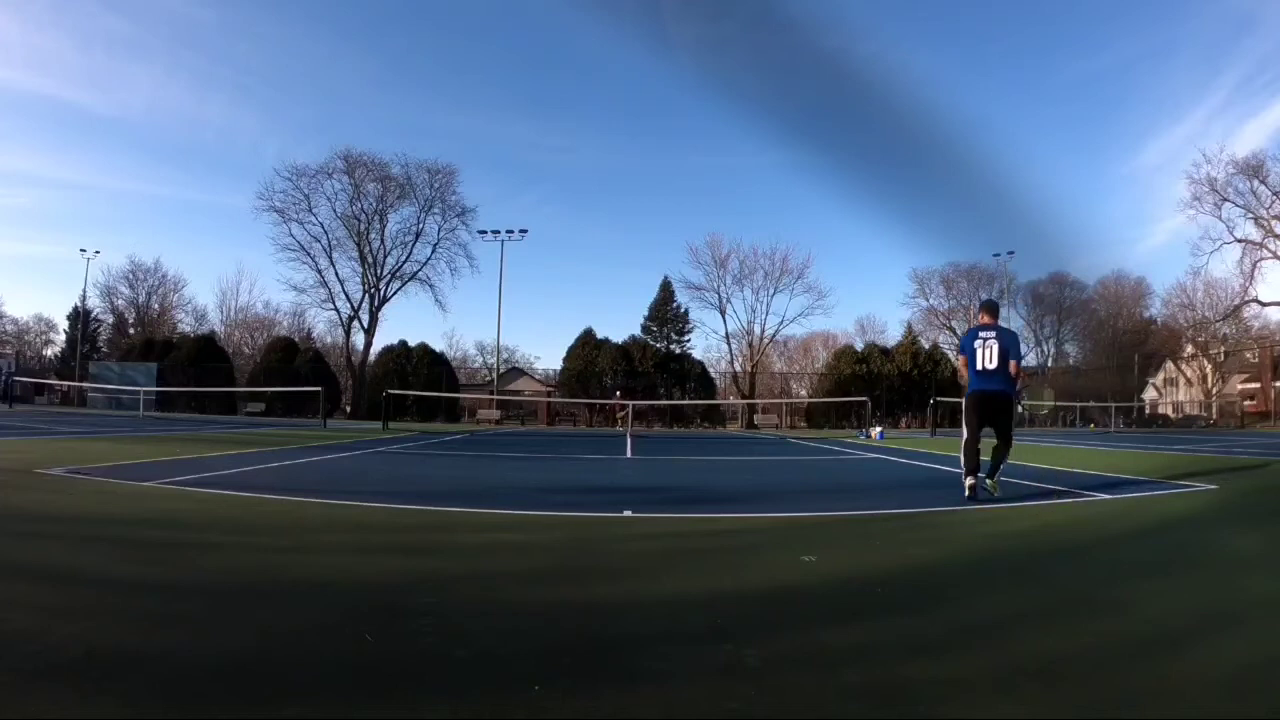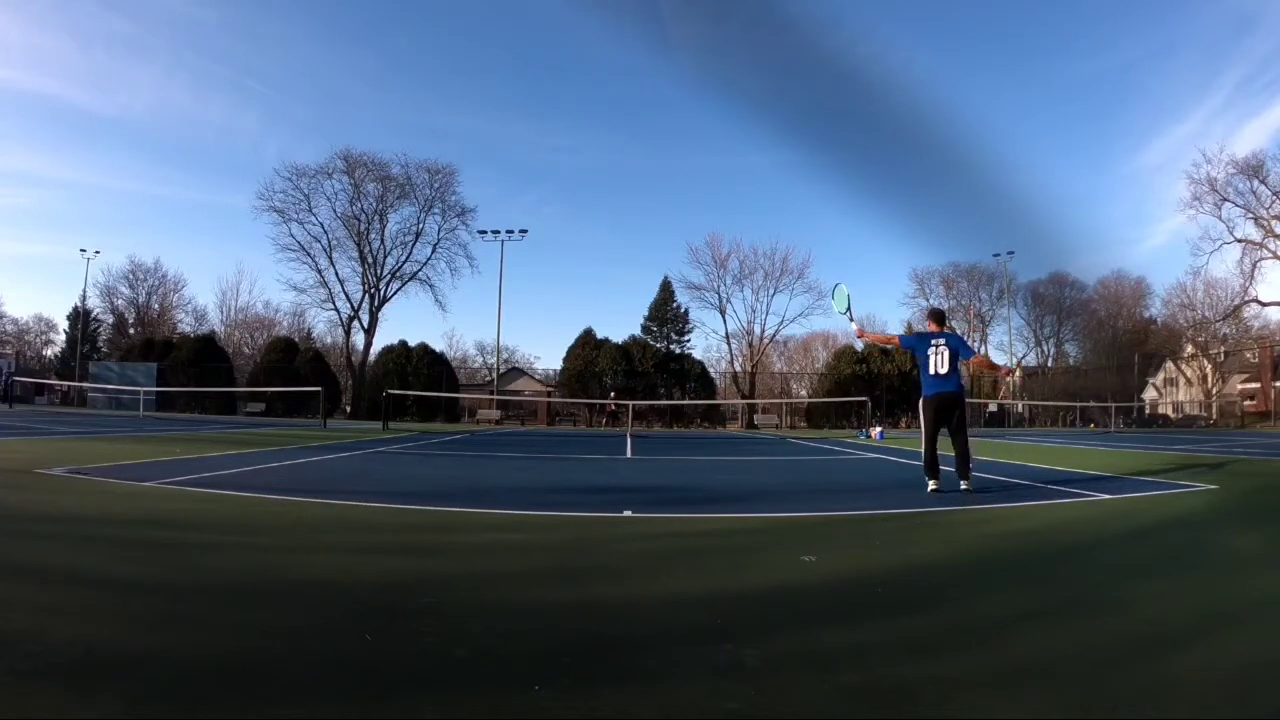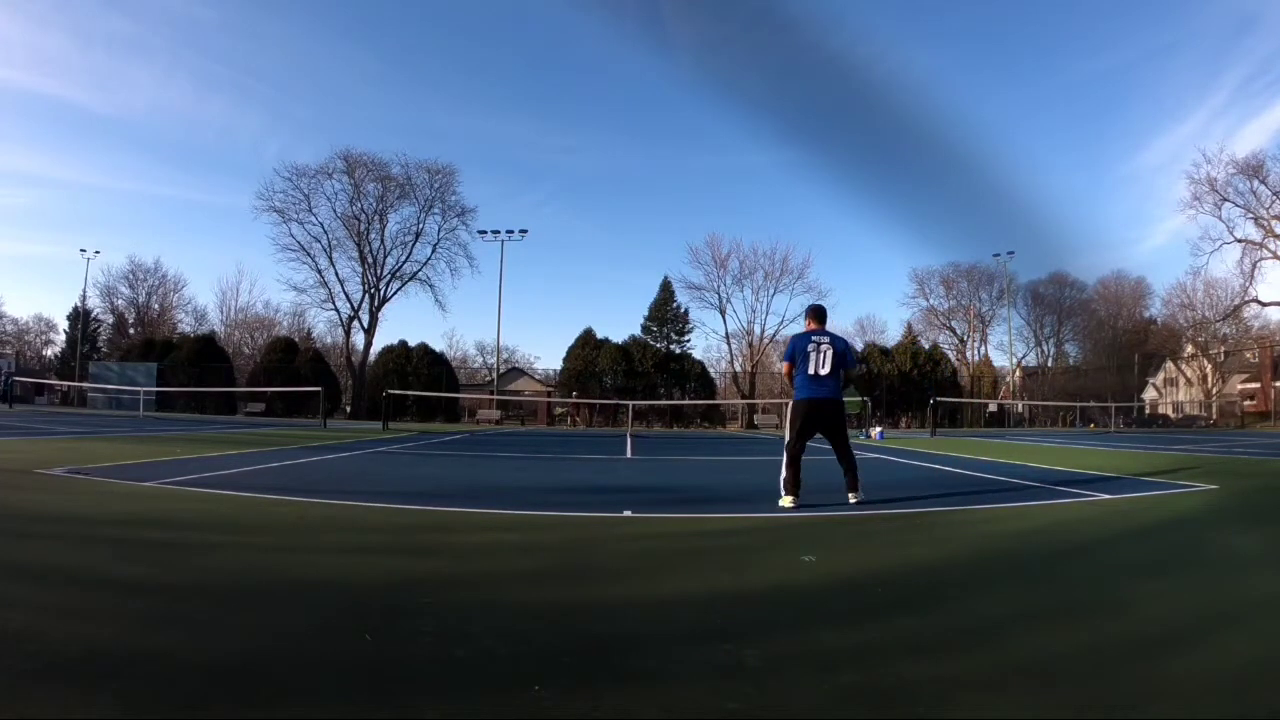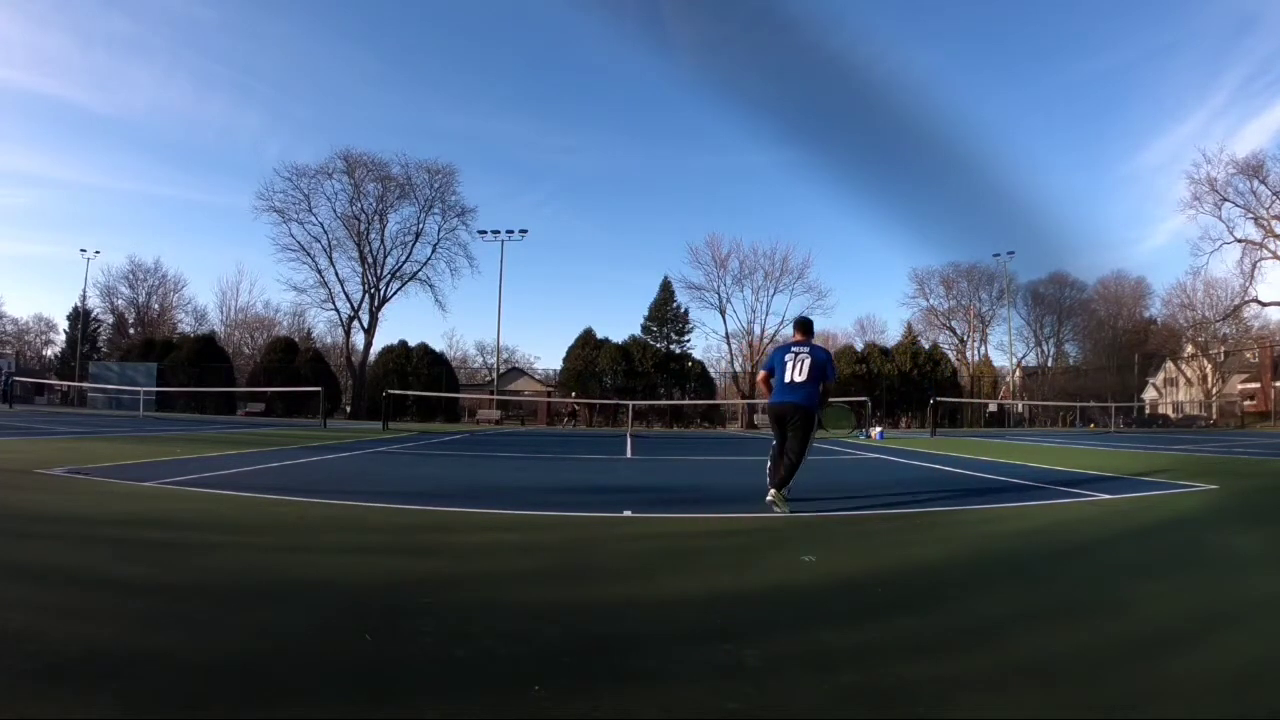
dt=1s
person 1, frame 1
left shoulder: (969, 335)
right shoulder: (1009, 335)
left elbow: (962, 365)
right elbow: (1014, 369)
right wrist: (1013, 387)
left hip: (975, 393)
right hip: (1002, 394)
left knee: (971, 439)
right knee: (1004, 440)
left ankle: (970, 477)
right ankle: (991, 478)
person 1, frame 2
left shoulder: (918, 339)
right shoulder: (955, 340)
left elbow: (890, 339)
right elbow: (976, 360)
left wrist: (864, 335)
right wrist: (1000, 369)
left hip: (931, 397)
right hip: (955, 396)
left knee: (929, 442)
right knee: (960, 440)
left ankle: (933, 480)
right ankle: (965, 479)
person 1, frame 3
left shoulder: (798, 340)
right shoulder: (841, 343)
left elbow: (787, 371)
right elbow: (851, 375)
left hip: (804, 401)
right hip: (832, 402)
left knee: (793, 448)
right knee: (843, 449)
left ankle: (790, 495)
right ankle: (853, 491)
person 1, frame 4
left shoulder: (779, 351)
right shoulder: (822, 354)
left elbow: (761, 379)
right elbow: (828, 387)
right wrist: (818, 405)
left hip: (777, 406)
right hip: (804, 408)
left knee: (780, 445)
right knee: (794, 455)
left ankle: (777, 487)
right ankle: (776, 491)
